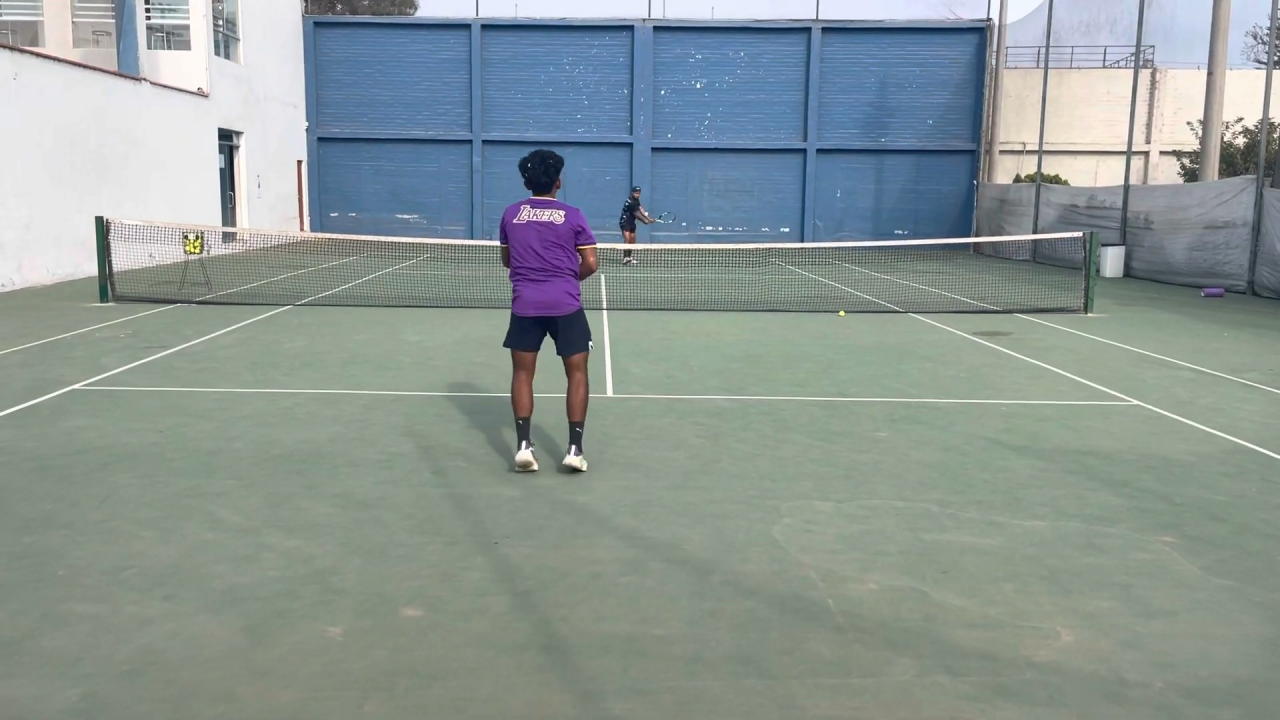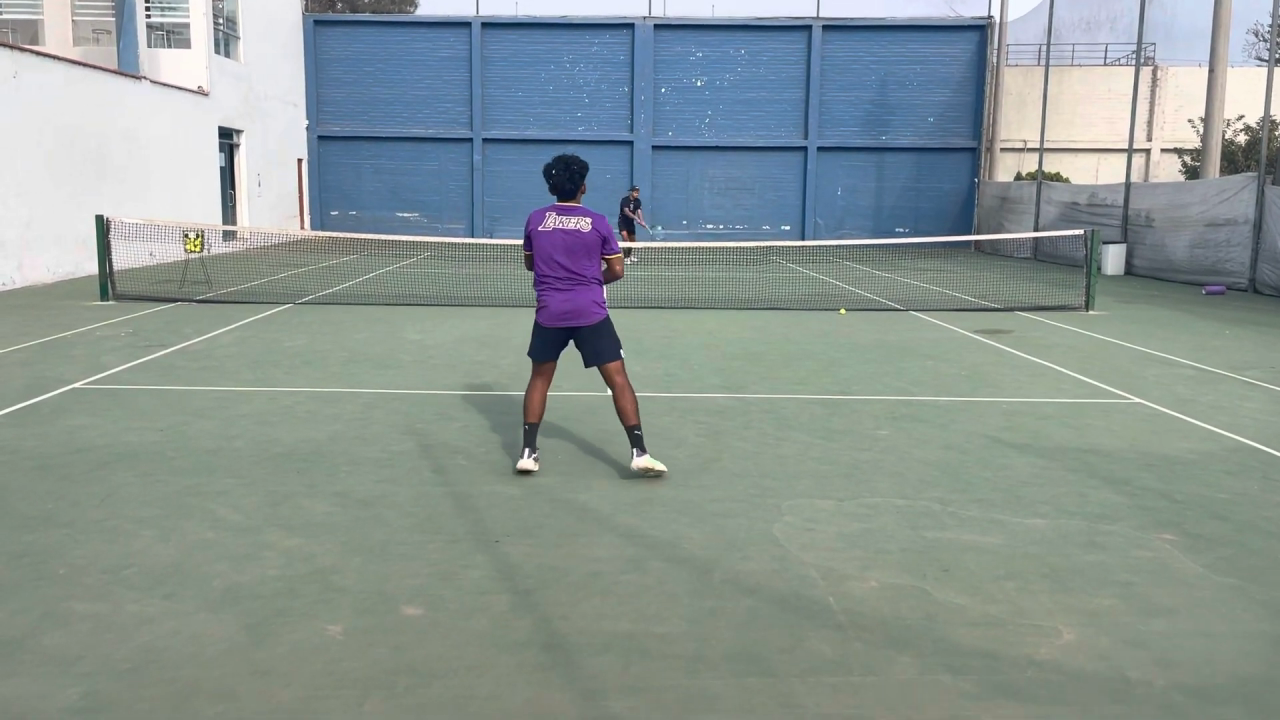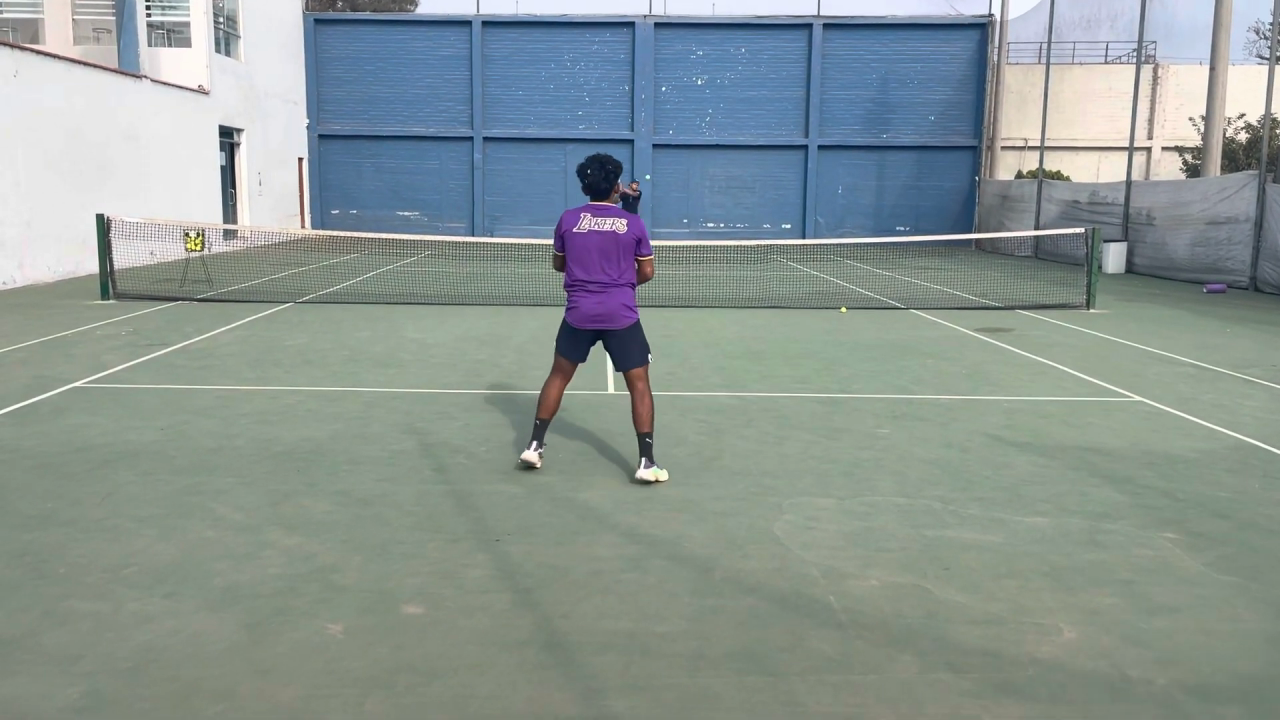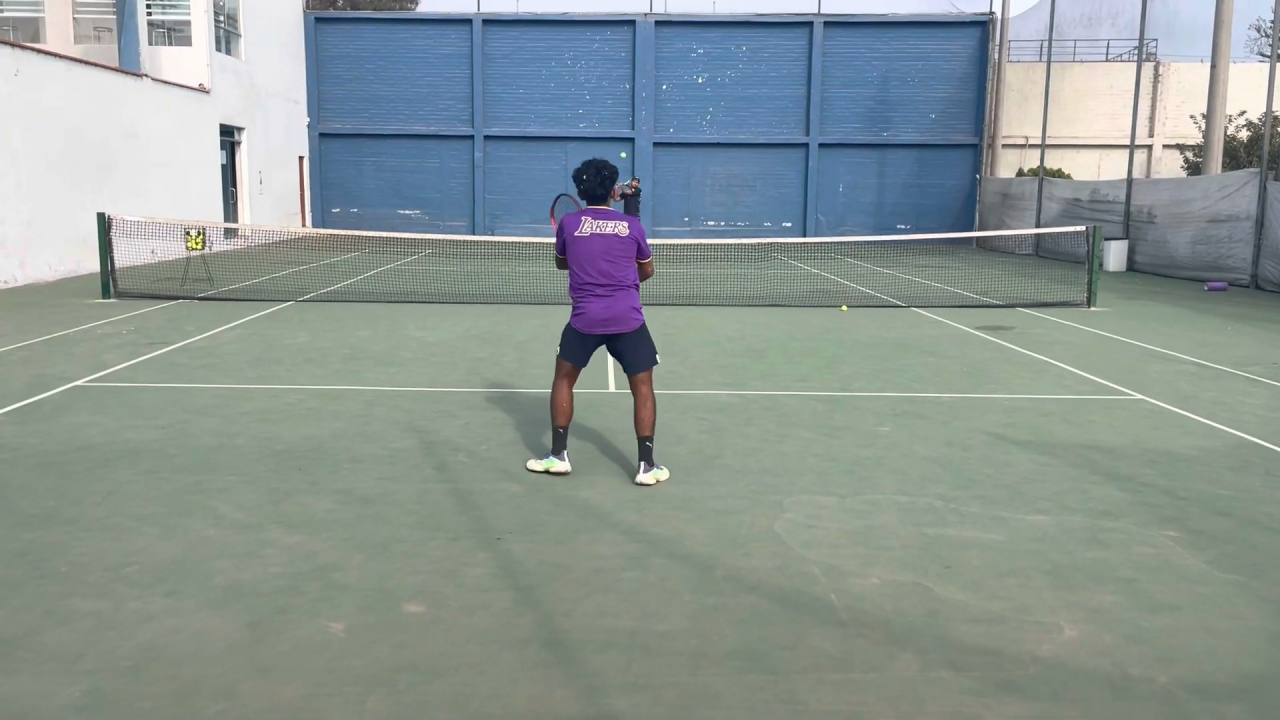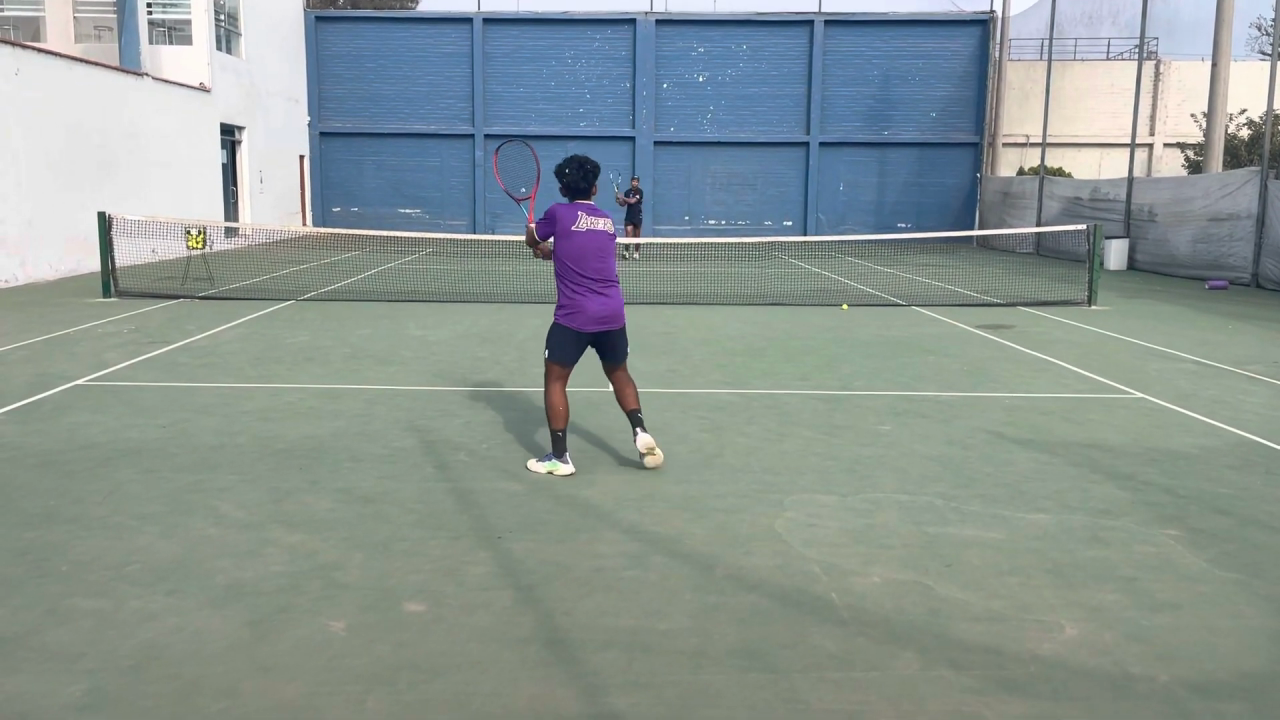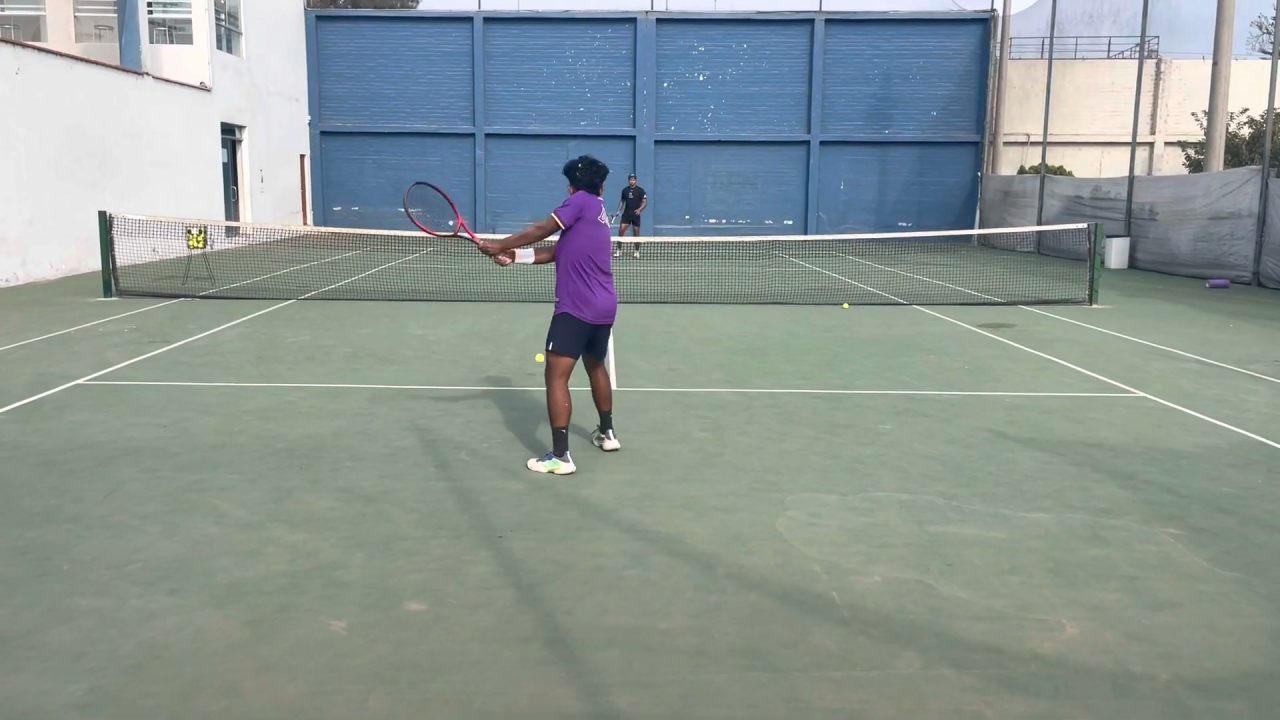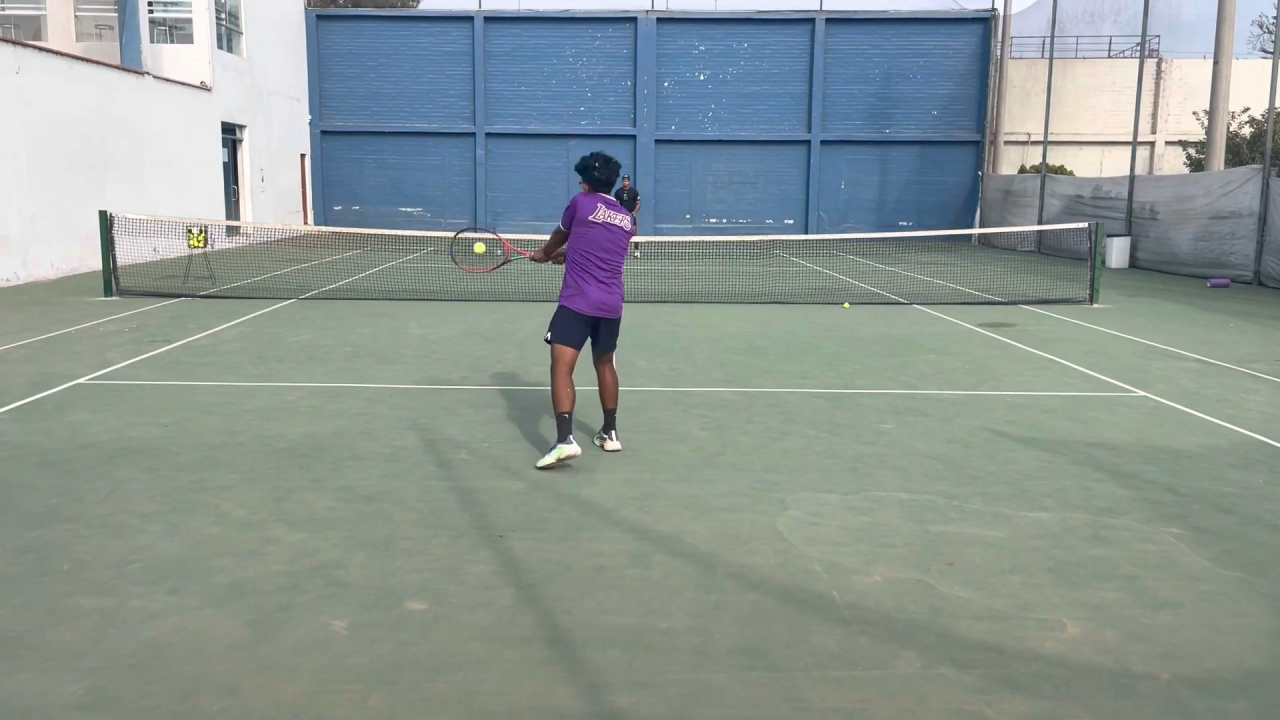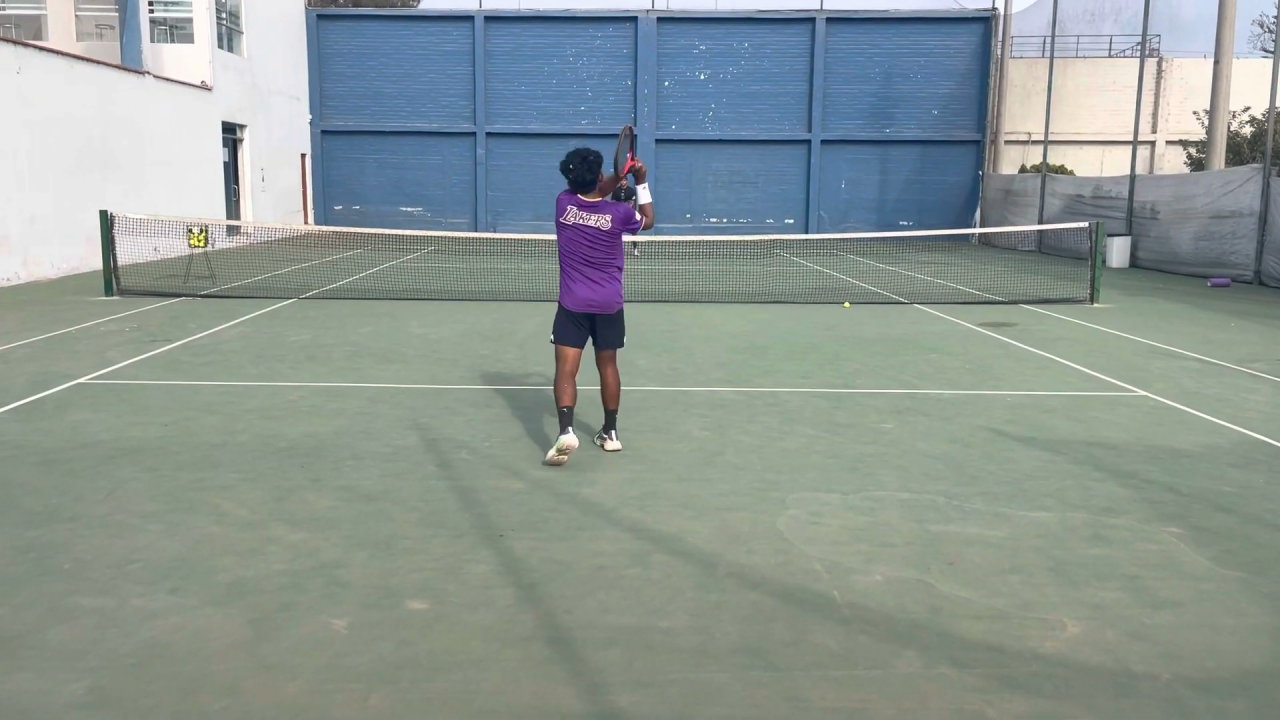
dt=0.3s
person 1, frame 1
left shoulder: (511, 214)
right shoulder: (572, 215)
right elbow: (590, 264)
left hip: (525, 305)
right hip: (565, 305)
left knee: (523, 373)
right knee: (578, 374)
left ankle: (524, 446)
right ankle: (574, 449)
person 1, frame 2
left shoulder: (535, 220)
right shoulder: (597, 222)
right elbow: (616, 270)
left hip: (549, 313)
right hip: (590, 313)
left knee: (539, 379)
right knee: (618, 379)
left ankle: (528, 451)
right ankle: (639, 452)
person 1, frame 3
left shoulder: (568, 220)
right shoulder: (632, 223)
left elbow: (558, 265)
right elbow: (646, 272)
left hip: (579, 314)
right hip: (621, 315)
left knee: (558, 376)
right knee: (639, 385)
left ankle: (534, 446)
right ankle: (646, 463)
person 1, frame 4
left shoulder: (568, 223)
right shoulder: (631, 225)
left elbow: (561, 263)
right elbow: (646, 271)
left hip: (585, 318)
right hip: (628, 318)
left knee: (563, 379)
right knee: (643, 388)
left ankle: (558, 454)
right ankle: (647, 465)
person 1, frame 5
left shoulder: (560, 212)
right shoulder: (605, 222)
left elbow: (533, 240)
left wrist: (533, 234)
right wrist: (553, 251)
left hip: (575, 316)
right hip: (612, 314)
left knee: (554, 381)
right knee: (618, 374)
left ankle: (559, 457)
right ankle: (641, 433)
person 1, frame 6
left shoulder: (582, 202)
right shoulder: (598, 213)
left elbow: (542, 231)
right elbow: (556, 253)
left wrist: (500, 244)
right wrist: (514, 256)
left hip: (577, 308)
right hip: (605, 307)
left knee: (557, 377)
right knee: (597, 367)
left ankle: (560, 456)
right ankle: (607, 433)
person 1, frame 7
left shoulder: (579, 204)
right shoulder: (626, 219)
left elbow: (559, 237)
left wrist: (545, 253)
left hip: (576, 303)
right hip: (611, 305)
left knee: (561, 369)
right knee: (604, 364)
left ankle: (565, 439)
right ankle: (609, 433)
person 1, frame 8
left shoulder: (563, 202)
right shoulder: (619, 213)
right elbow: (647, 220)
left wrist: (622, 174)
right wrist: (641, 182)
left hip: (573, 302)
right hip: (609, 302)
left knee: (565, 370)
right knee: (607, 365)
left ankle: (566, 431)
right ankle: (610, 432)
